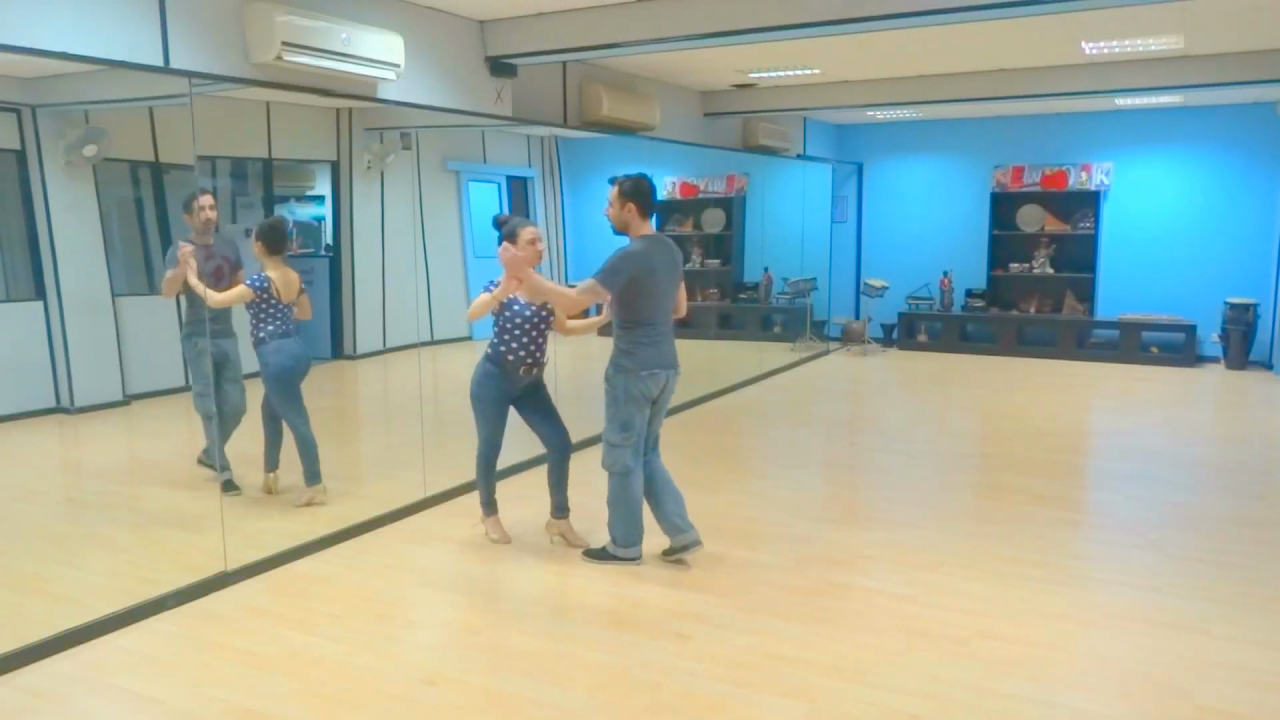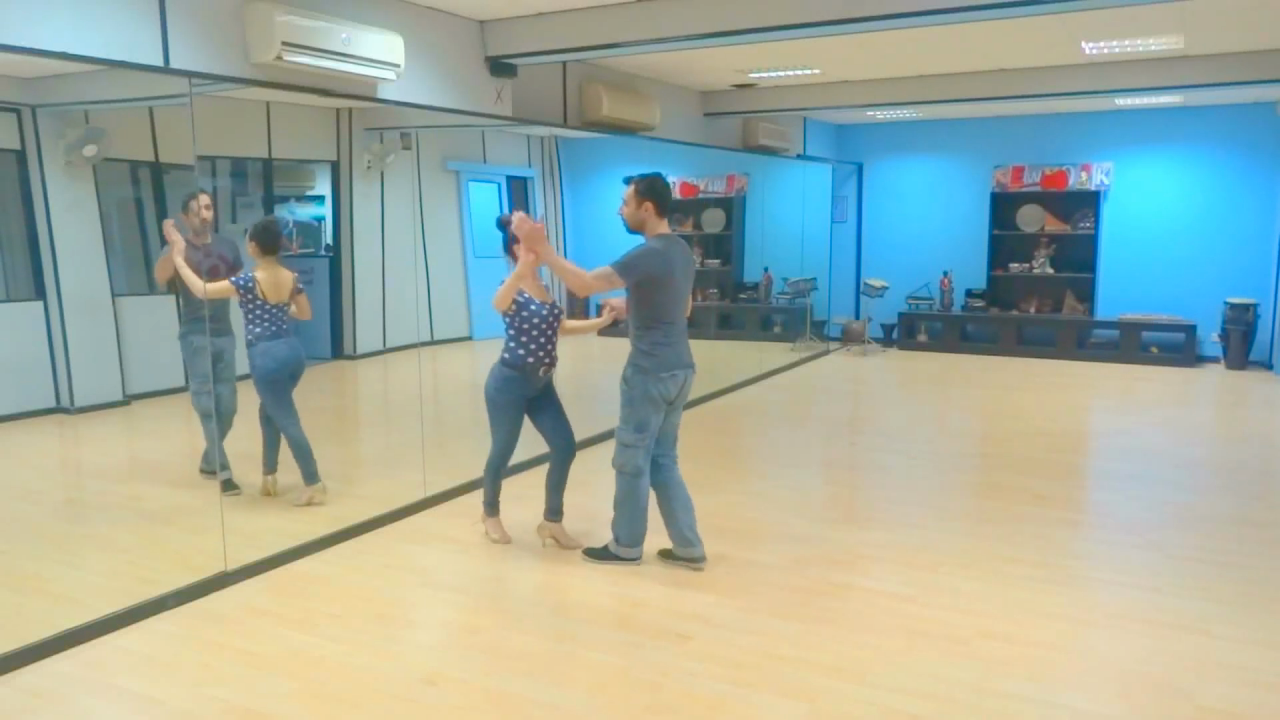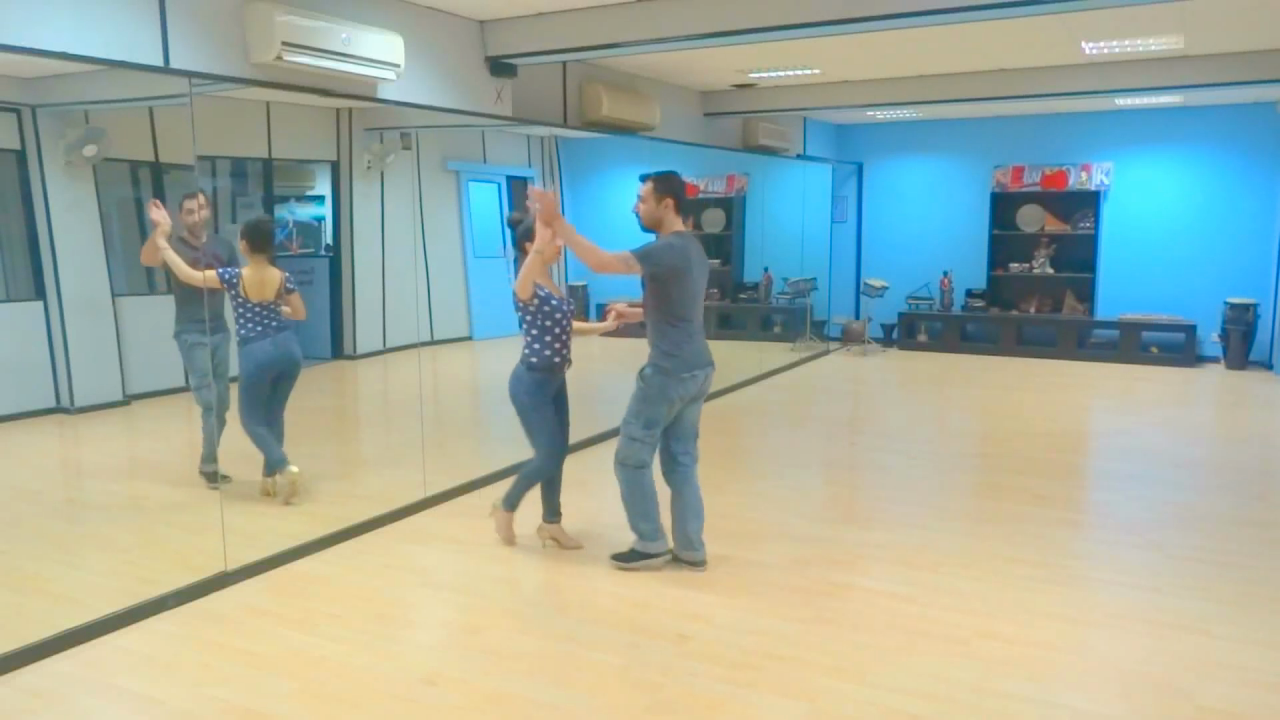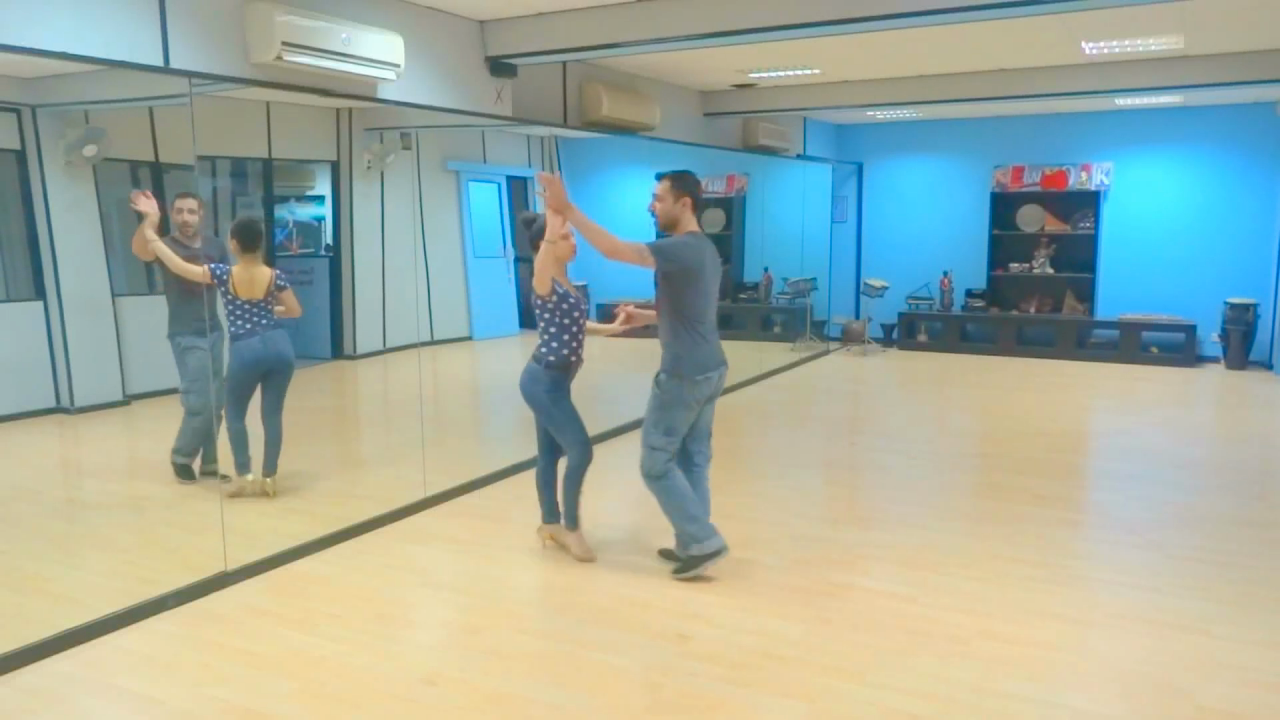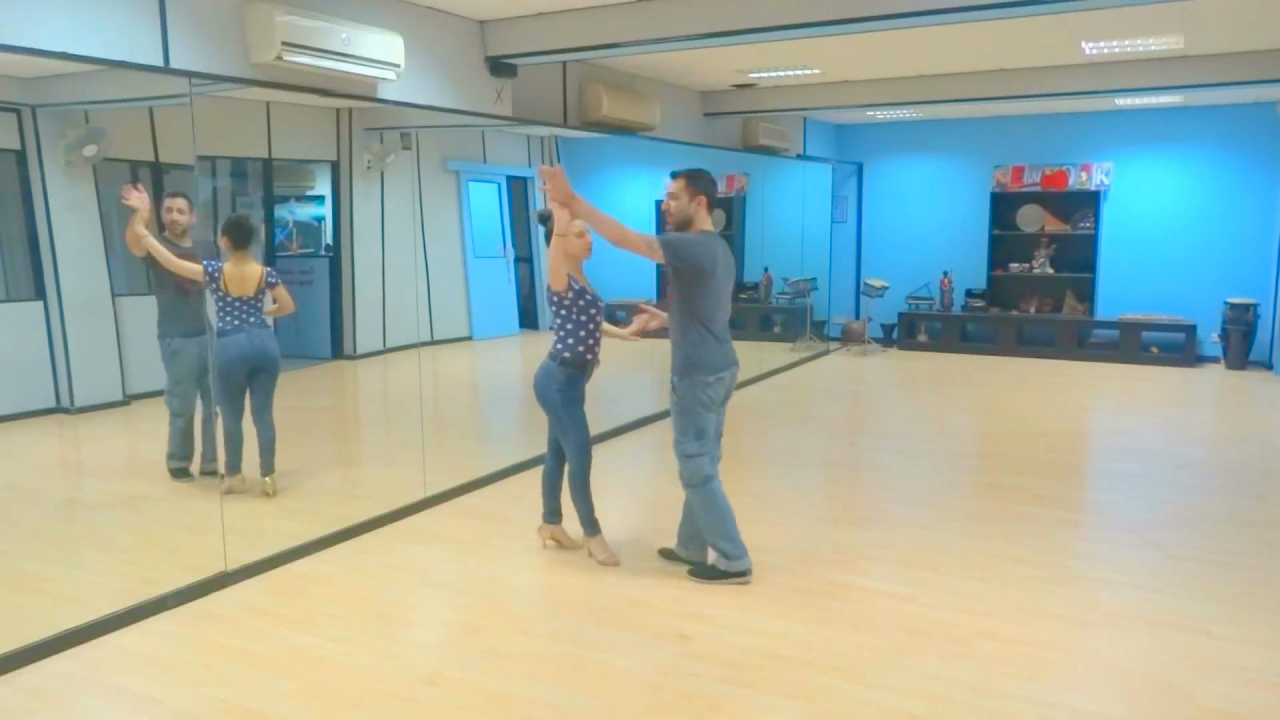
dt=0.2s
person 1, frame 1
left shoulder: (630, 257)
right shoulder: (671, 251)
left elbow: (573, 302)
left wrist: (525, 275)
left hip: (633, 372)
right hip: (665, 368)
left knee: (623, 461)
right knee: (647, 456)
left ankle: (625, 546)
right ankle: (682, 533)
person 1, frame 2
left shoulder: (648, 255)
right shoulder: (681, 251)
left elbow: (585, 284)
left wrist: (541, 248)
right wrist: (631, 308)
left hip: (650, 372)
right hip: (680, 368)
left knee: (633, 461)
right knee: (662, 459)
left ankle: (626, 545)
right ankle: (688, 546)
person 1, frame 3
left shoulder: (667, 250)
right shoulder: (691, 248)
left elbow: (601, 262)
left wrist: (557, 223)
right wrist: (638, 313)
left hip: (669, 372)
right hip: (697, 369)
left knee: (632, 456)
right knee: (681, 459)
left ankle: (649, 543)
right ankle: (690, 548)
person 1, frame 4
left shoulder: (681, 249)
right shoulder: (703, 249)
left elbow: (615, 249)
left wrist: (567, 209)
right wrist: (648, 316)
left hip: (685, 374)
right hip: (709, 369)
left knee: (657, 464)
right knee: (694, 461)
left ankle: (704, 541)
right ankle: (692, 548)
person 1, frame 5
left shoulder: (692, 247)
right shoulder: (718, 249)
left elbow: (624, 238)
left wrist: (572, 200)
right wrist: (666, 320)
left hip: (698, 375)
right hip: (720, 369)
left knee: (697, 472)
right knee: (702, 465)
left ankle: (733, 559)
right ankle: (692, 547)
person 2, frame 1
right shoulder: (499, 286)
left elbow: (564, 327)
right elbow: (473, 313)
left wrist: (602, 319)
right wrist: (501, 294)
left hip: (530, 382)
right hip: (494, 379)
left knee: (560, 445)
right knee: (490, 448)
left ankle: (559, 519)
right ankle: (489, 514)
person 2, frame 2
left shoulder: (545, 288)
right shoulder: (513, 289)
left elbow: (561, 327)
right elbow: (498, 304)
left wrist: (602, 321)
right wrist: (522, 269)
left hip: (541, 383)
right hip: (509, 382)
left knee: (565, 448)
right knee: (503, 451)
left ankle: (552, 522)
right ankle: (490, 514)
person 2, frame 3
left shoulder: (553, 285)
right shoulder: (528, 288)
right elbow: (523, 284)
left wrist: (604, 326)
right wrist: (541, 245)
left hip: (554, 381)
right hip: (532, 382)
left knee: (557, 452)
right knee: (547, 457)
left ankle: (551, 523)
right ankle: (505, 507)
person 2, frame 4
left shoulder: (565, 283)
right shoulder: (545, 285)
right elbow: (541, 265)
left wrist: (610, 328)
right wrist: (552, 231)
left hip: (558, 379)
right hip: (543, 381)
left knee: (551, 453)
right knee: (581, 451)
left ankle: (551, 524)
right ankle: (570, 527)
person 2, frame 5
left shoulder: (580, 282)
right shoulder: (561, 282)
right elbow: (554, 260)
left wrist: (621, 333)
right wrist: (560, 225)
left hip: (571, 379)
right hip: (558, 380)
left knee: (559, 454)
right knee: (581, 456)
left ankle: (551, 524)
right ankle: (592, 535)
person 3, frame 1
left shoulder: (229, 247)
right shoulder: (180, 250)
left elbow: (241, 286)
right elbow: (167, 291)
right wrist: (182, 267)
left hip: (227, 336)
right hip: (198, 339)
left knee: (235, 406)
right knee: (209, 408)
left ankle: (210, 454)
right ankle: (223, 472)
person 3, frame 2
left shoulder: (227, 246)
right elbow: (161, 278)
right wrist: (171, 252)
left hip: (225, 335)
right hip: (195, 337)
left knee: (227, 406)
right knee: (208, 406)
left ankle: (210, 461)
right ankle: (222, 472)
person 3, frame 3
left shoulder: (223, 246)
right shoulder: (173, 245)
right elbow: (147, 259)
right wrist: (161, 230)
left hip: (220, 332)
right hip: (191, 334)
left knee: (221, 402)
right knee: (209, 399)
left ankle: (210, 461)
right ankle: (211, 464)
person 3, frame 4
left shoulder: (215, 247)
right shoulder: (166, 246)
right elbow: (139, 250)
right wrist: (151, 220)
left hip: (214, 333)
right hip: (186, 336)
left knee: (216, 403)
right knee: (198, 403)
left ankle: (209, 463)
right ankle: (182, 457)
person 3, frame 5
left shoulder: (206, 248)
right elbow: (132, 241)
right wrist: (142, 214)
left hip: (205, 334)
right hip: (176, 339)
left knee: (212, 403)
right knee: (182, 405)
left ankle: (209, 463)
right ankle: (177, 462)
person 4, frame 1
left shoulder: (261, 281)
right shoulder: (295, 278)
left elbow: (217, 301)
left wrist: (193, 279)
left hip: (277, 356)
right hip: (297, 350)
left knee: (297, 420)
right knee: (270, 410)
left ankle: (315, 486)
right ankle: (271, 473)
person 4, frame 2
left shoulder: (249, 281)
right shoulder: (291, 278)
left elbow: (201, 291)
right elbow: (306, 314)
left wrist: (179, 258)
left hip: (267, 356)
right hip: (293, 351)
left knee: (288, 422)
right knee: (269, 413)
left ankle: (314, 485)
right ankle: (269, 476)
person 4, frame 3
left shoulder: (234, 277)
right shoulder: (283, 278)
left elbow: (187, 275)
right elbow: (300, 314)
left wrist: (162, 242)
left hip: (256, 354)
right hip: (287, 348)
left knee: (252, 421)
right knee: (273, 415)
left ankle: (286, 468)
right ankle: (271, 476)
person 4, frame 4
left shoulder: (224, 274)
right shoulder: (274, 276)
left elbow: (177, 266)
right elbow: (295, 311)
left wrist: (151, 232)
left hip: (246, 351)
right hip: (279, 347)
left knee: (235, 413)
right knee: (272, 414)
left ankle: (244, 475)
right ankle: (269, 478)
person 4, frame 5
left shoulder: (214, 271)
right shoulder: (265, 274)
left elbow: (169, 262)
right elbow: (288, 306)
left wrist: (141, 228)
left hip: (232, 347)
right hip: (265, 344)
left knee: (231, 414)
right knee: (263, 413)
left ankle: (234, 475)
right ankle: (267, 477)
